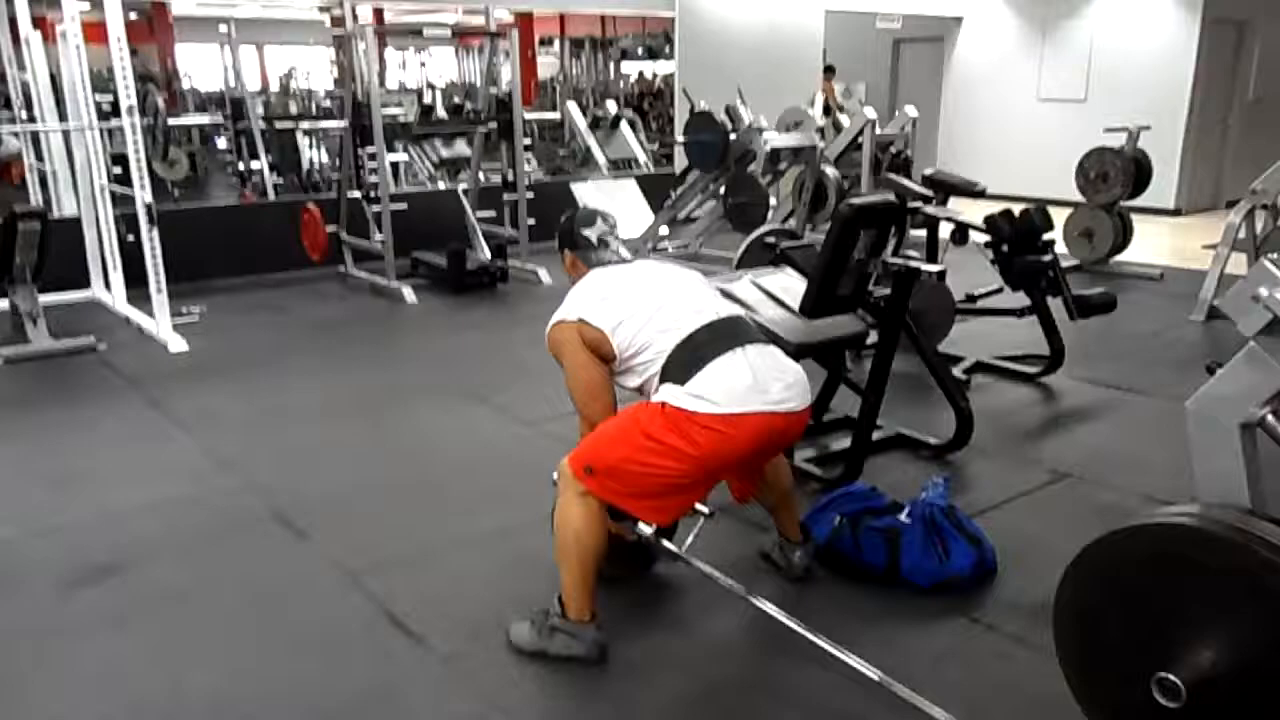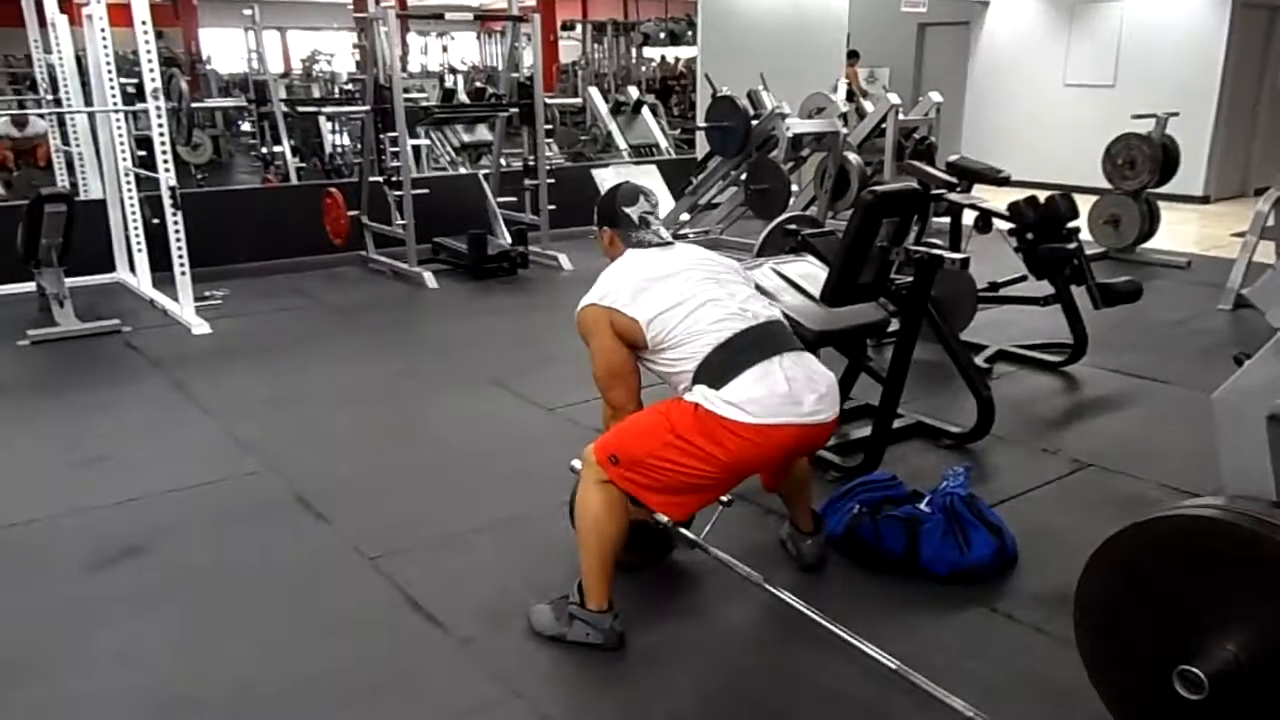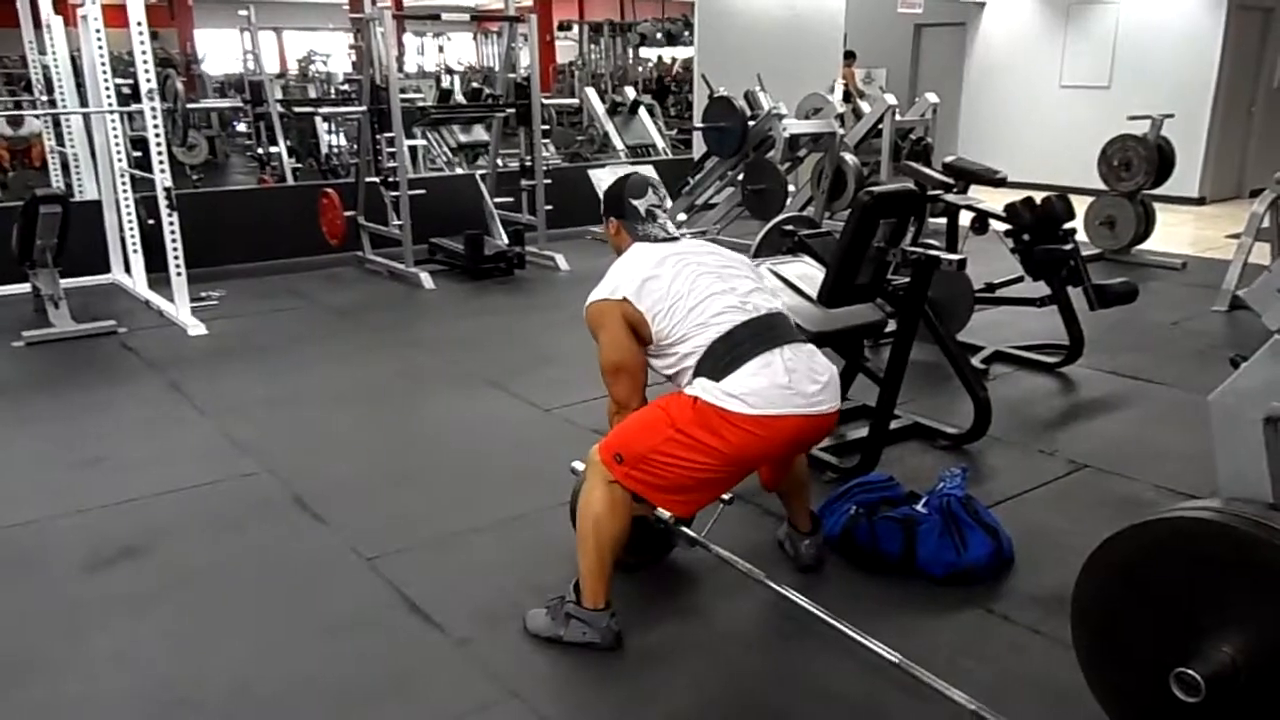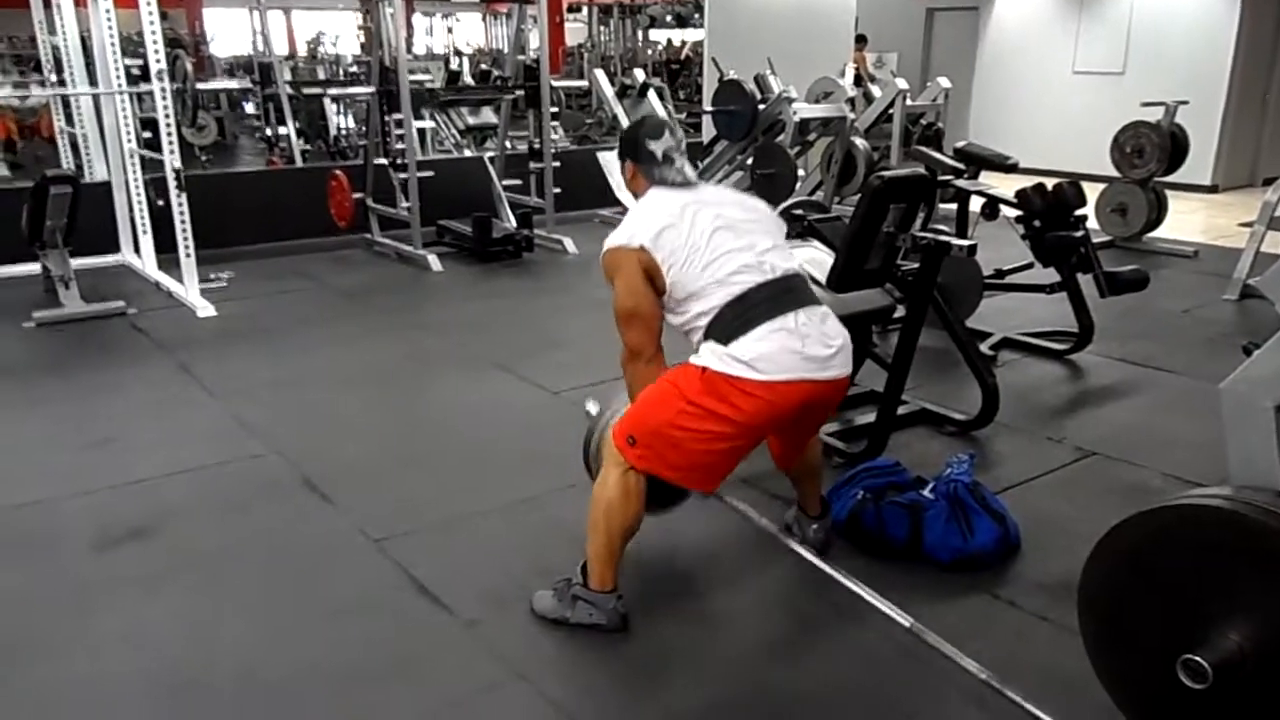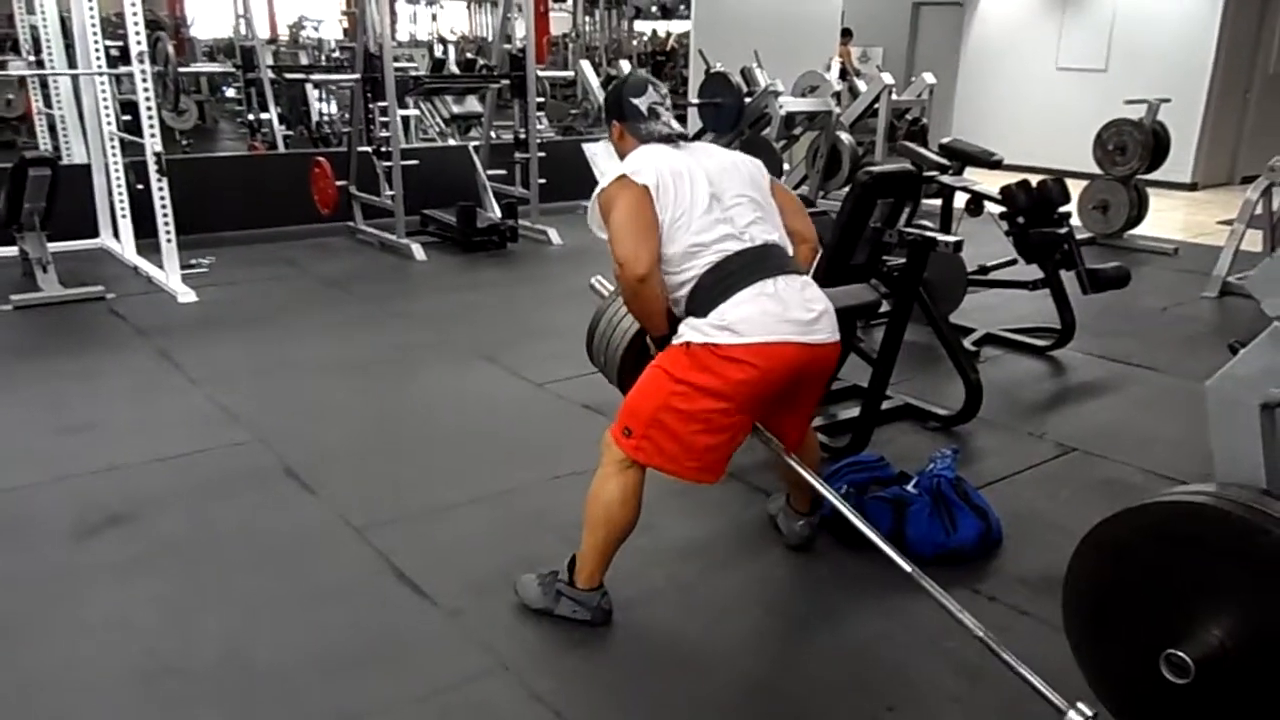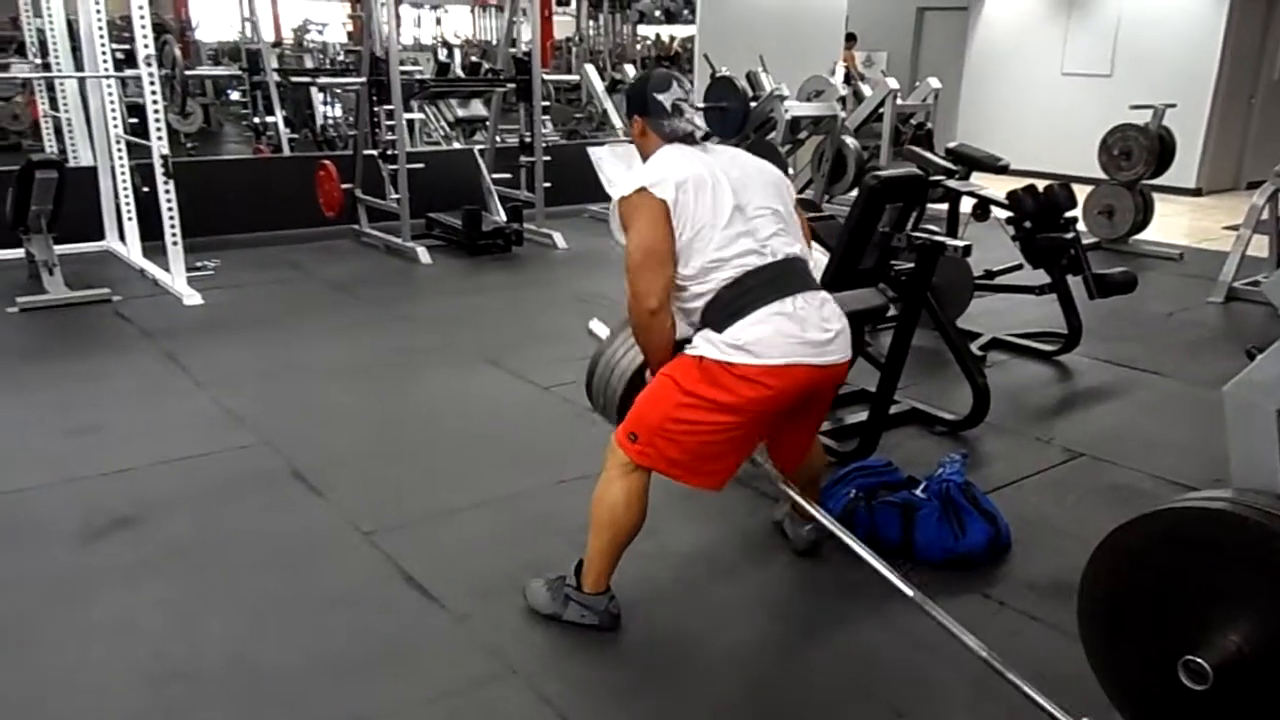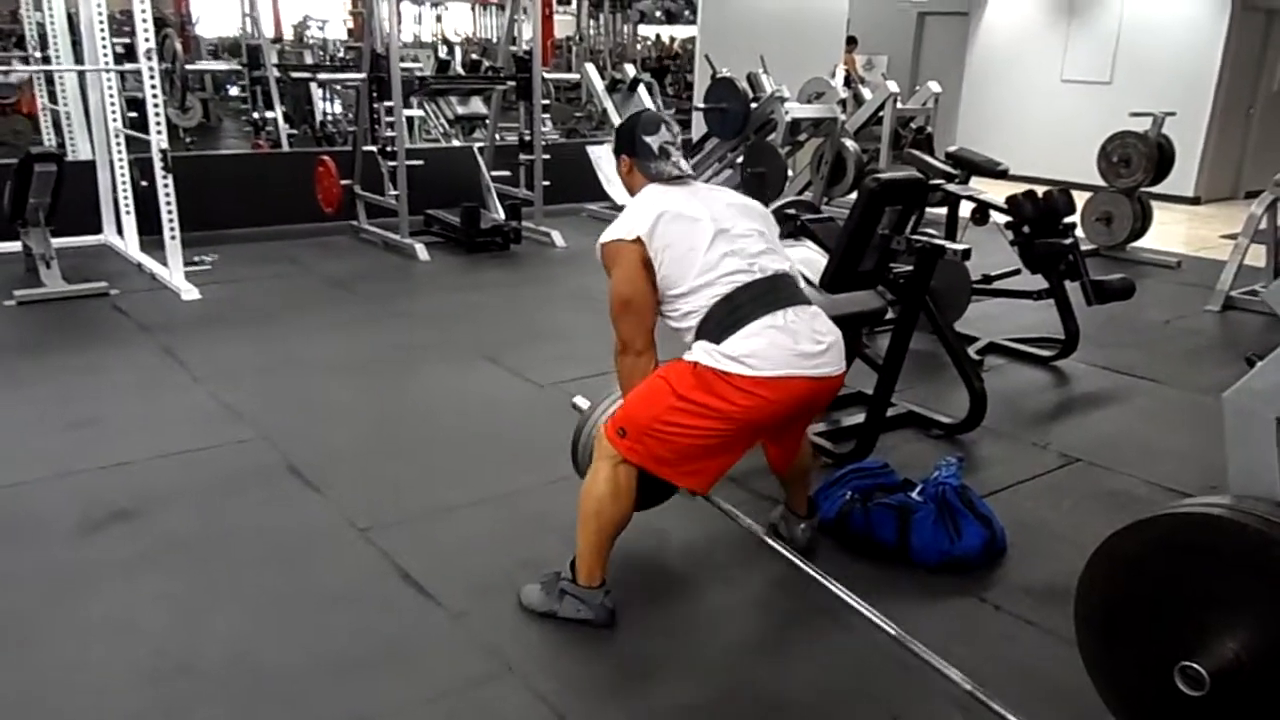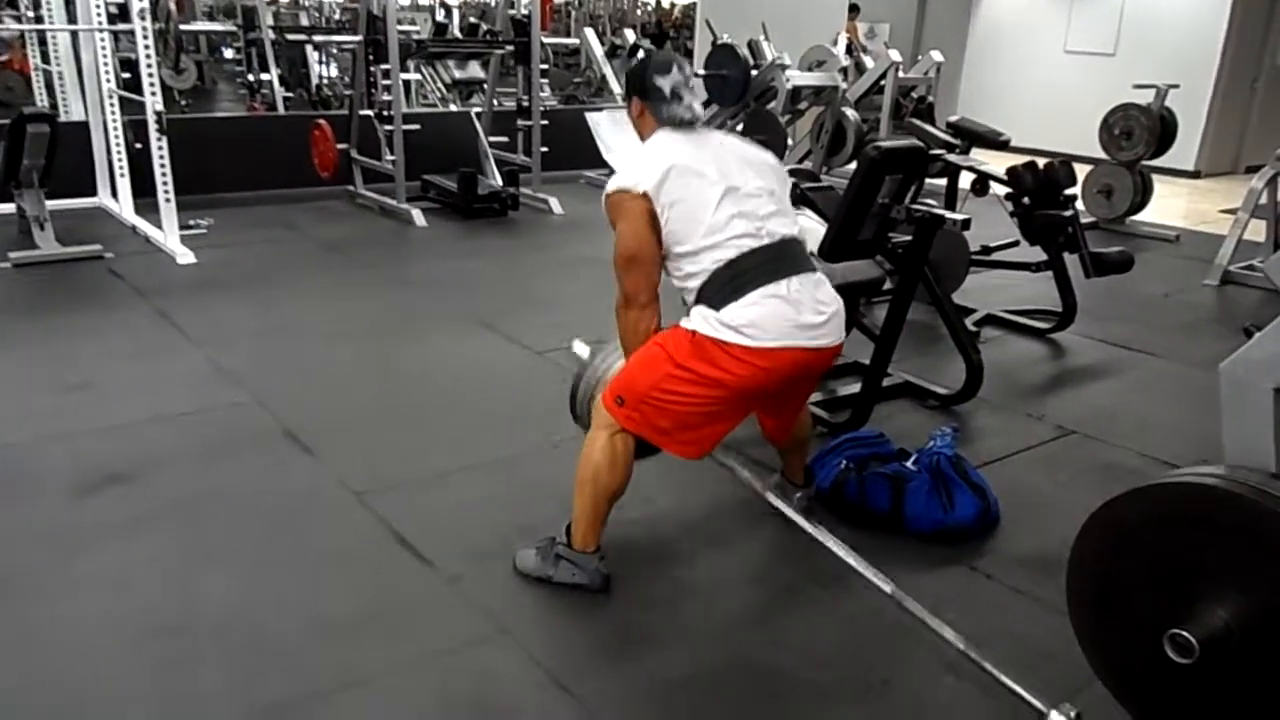
dt=0.4s
person 1, frame 1
left shoulder: (570, 320)
right shoulder: (672, 271)
left elbow: (600, 424)
left wrist: (612, 507)
left hip: (718, 409)
right hip: (790, 394)
left knee: (577, 478)
right knee: (757, 444)
left ankle: (575, 627)
right ankle: (793, 545)
person 1, frame 2
left shoulder: (602, 304)
right shoulder: (714, 260)
left elbow: (623, 408)
left wrist: (633, 494)
left hip: (747, 414)
right hip: (819, 402)
left knee: (599, 466)
left ankle: (592, 616)
right ankle: (806, 535)
person 1, frame 3
left shoulder: (611, 296)
right shoulder: (721, 254)
left elbow: (628, 404)
left wrist: (636, 489)
left hip: (747, 406)
right hip: (821, 395)
left knee: (605, 469)
left ankle: (589, 614)
right ankle: (803, 536)
person 1, frame 4
left shoulder: (630, 239)
right shoulder: (744, 201)
left elbow: (643, 356)
left wrist: (656, 425)
left hip: (756, 366)
right hip: (832, 355)
left knee: (623, 456)
right knee: (795, 429)
left ankle: (595, 596)
right ankle: (811, 522)
person 1, frame 5
left shoulder: (626, 181)
right shoulder: (739, 161)
left elbow: (637, 269)
right elbow: (806, 241)
left wrist: (664, 336)
left hip: (737, 339)
right hip: (817, 326)
left knee: (623, 453)
right knee: (792, 428)
left ankle: (580, 590)
right ankle: (799, 514)
person 1, frame 6
left shoulder: (648, 188)
right shoulder: (760, 167)
left elbow: (650, 305)
left wrist: (664, 375)
left hip: (752, 351)
right hip: (829, 339)
left knee: (628, 455)
right knee: (795, 431)
left ankle: (589, 595)
right ankle: (804, 522)
person 1, frame 7
left shoulder: (627, 231)
right shoulder: (738, 202)
left elbow: (636, 348)
left wrist: (648, 433)
left hip: (749, 364)
right hip: (824, 354)
left knee: (614, 448)
right knee: (784, 423)
left ankle: (584, 591)
right ankle: (798, 520)
person 1, frame 8
left shoulder: (635, 180)
right shoulder: (752, 153)
left elbow: (638, 304)
left wrist: (645, 376)
left hip: (747, 329)
right hip: (823, 320)
left knee: (613, 417)
right knee: (782, 397)
left ankle: (579, 556)
right ankle: (796, 489)
